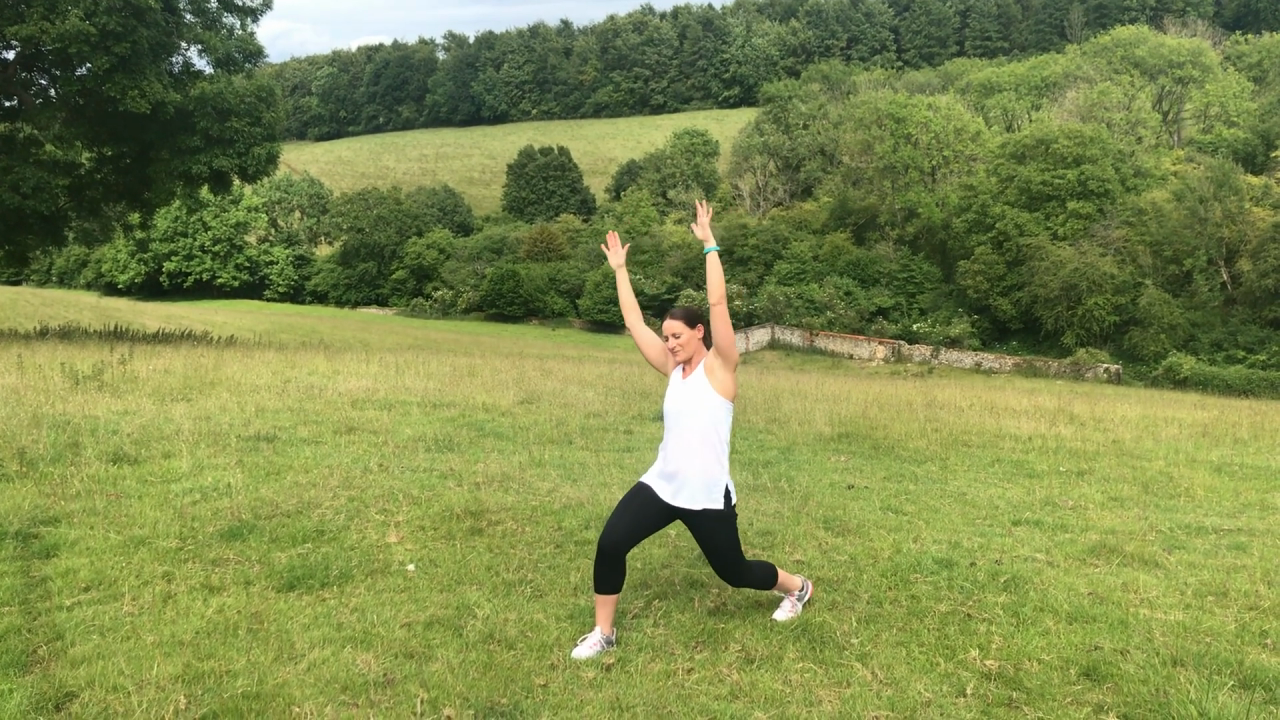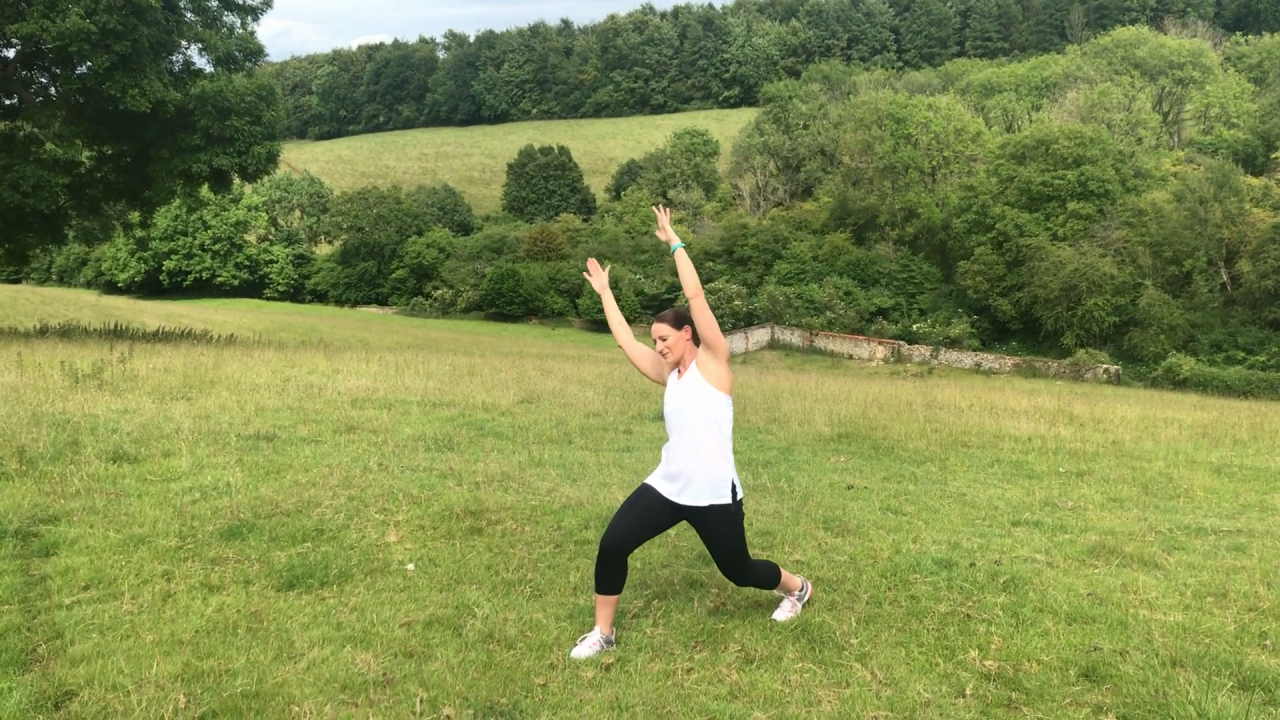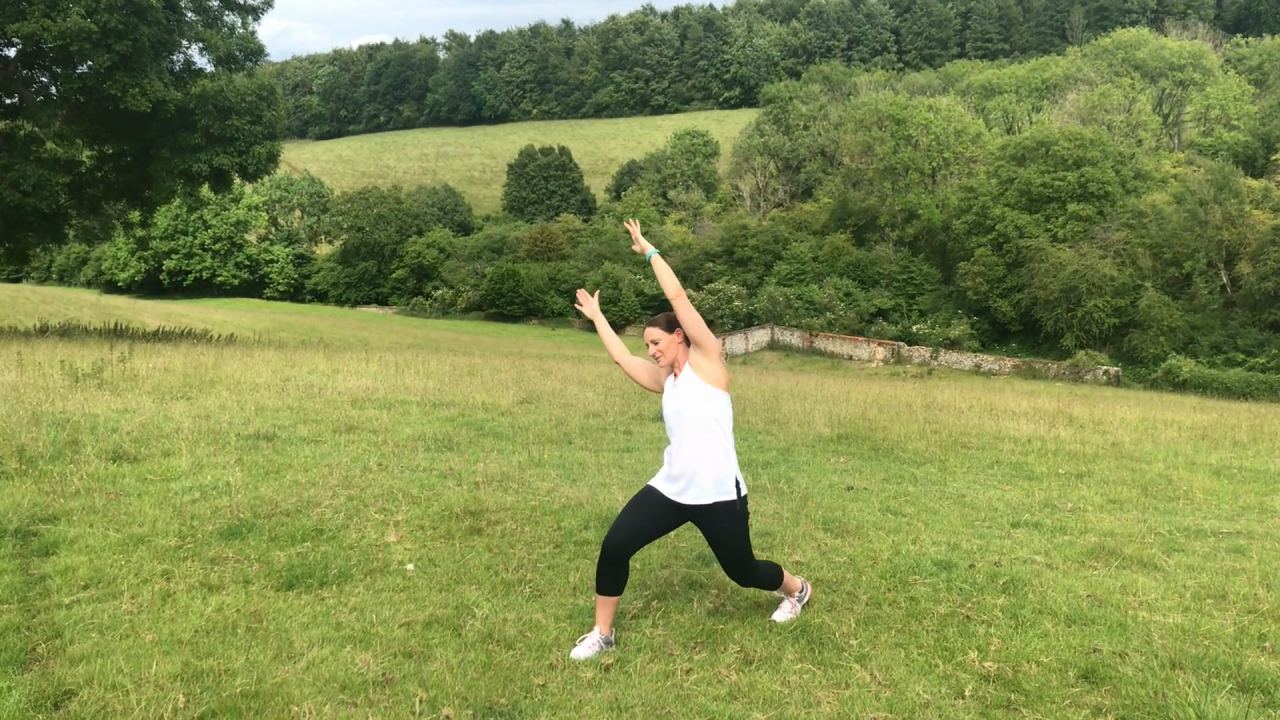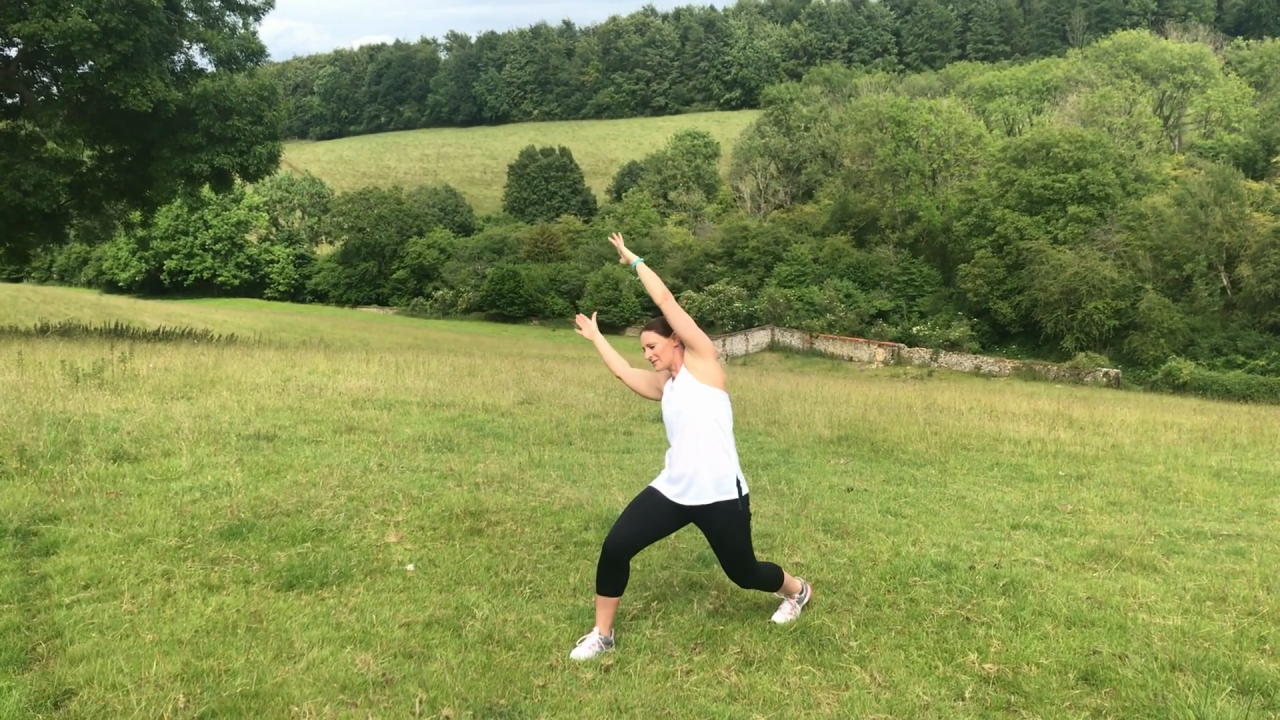
dt=0.2s
person 1, frame 1
left shoulder: (720, 366)
right shoulder: (673, 368)
left elbow: (718, 303)
right elbow: (635, 322)
left wrist: (709, 244)
right wrist: (620, 269)
left hip: (708, 496)
right hip: (662, 486)
left knee: (734, 572)
right knee: (610, 544)
left ankle: (797, 587)
right ankle: (603, 633)
person 1, frame 2
left shoulder: (712, 362)
right shoulder: (669, 373)
left elbow: (695, 298)
right elbow: (626, 339)
left wrist: (674, 242)
right wrist: (605, 291)
left hip: (714, 494)
right hip: (667, 487)
left knee: (739, 570)
right knee: (612, 545)
left ankle: (797, 587)
right ankle: (602, 633)
person 1, frame 3
left shoulder: (706, 360)
right shoulder: (665, 378)
left elbow: (678, 298)
right elbow: (621, 355)
left wrist: (648, 249)
right wrist: (596, 315)
left hip: (718, 493)
right hip: (671, 488)
left knee: (742, 571)
right knee: (614, 546)
left ankle: (797, 589)
right ankle: (602, 633)
person 1, frame 4
left shoulder: (702, 360)
right shoulder: (664, 384)
left elbow: (666, 301)
right elbow: (622, 370)
left wrist: (632, 259)
right wrist: (594, 334)
left hip: (720, 493)
right hip: (673, 490)
left knee: (743, 572)
right knee: (614, 547)
left ankle: (797, 590)
right ankle: (602, 634)
